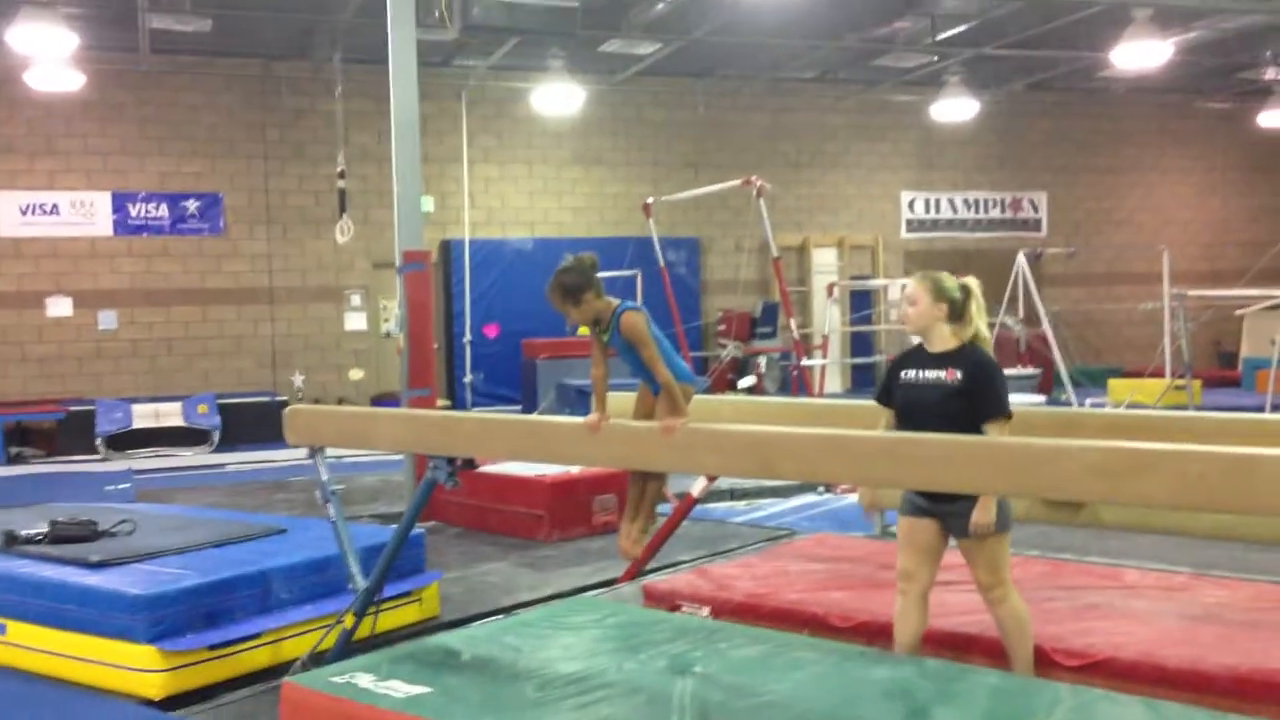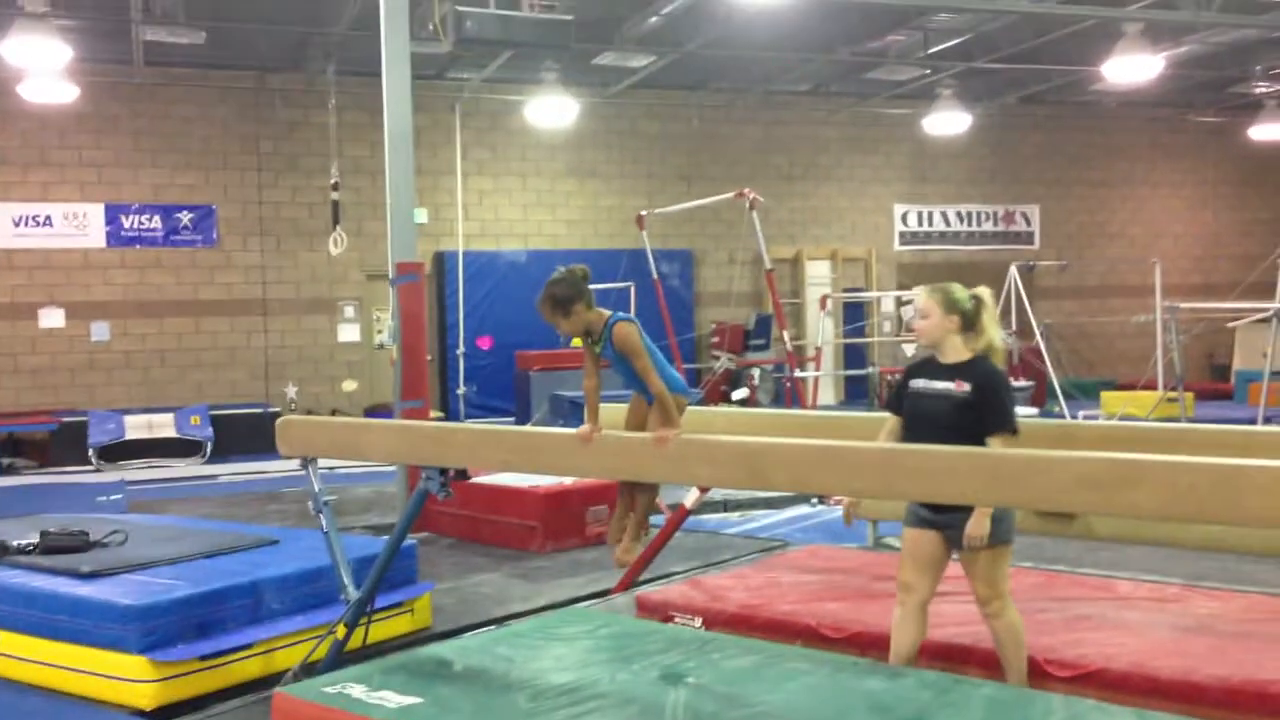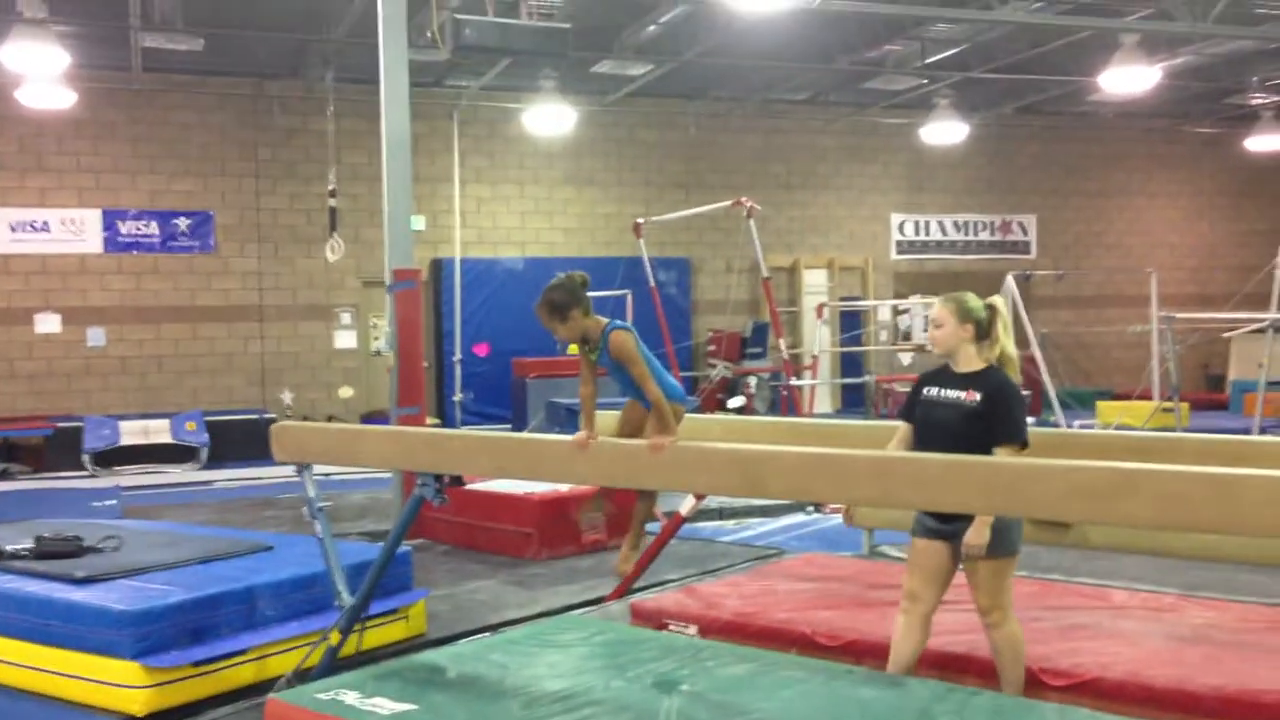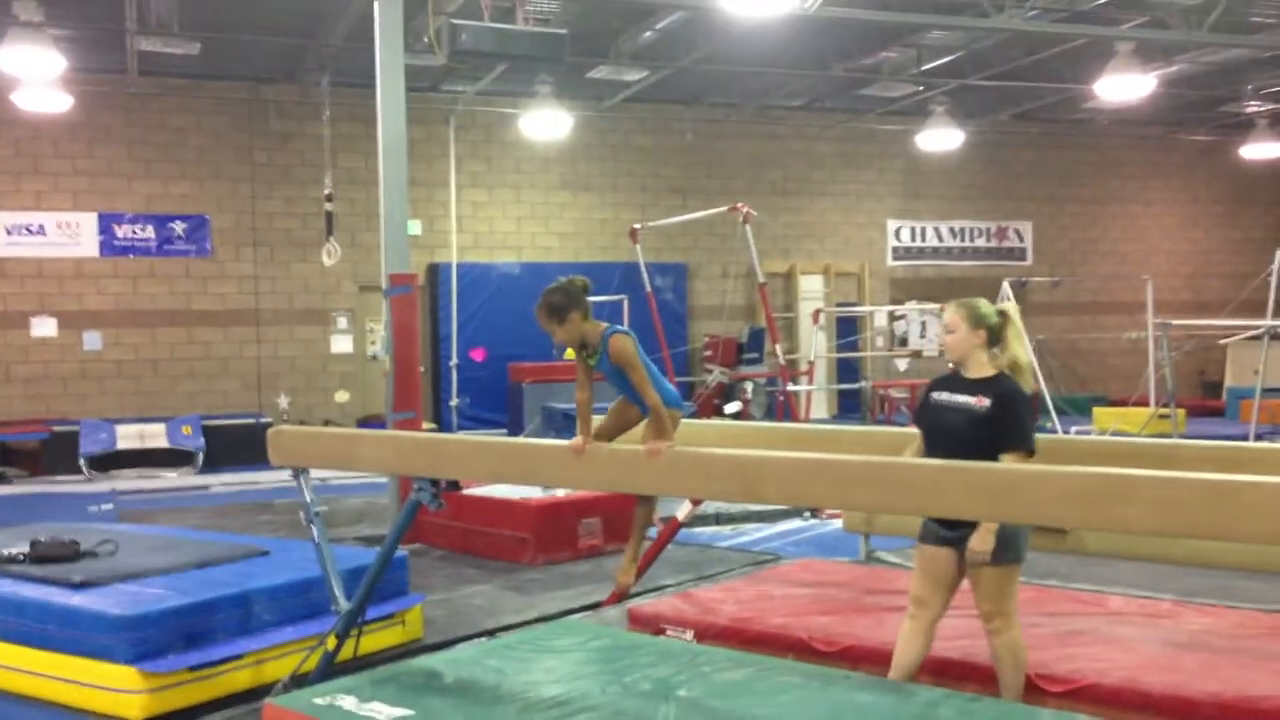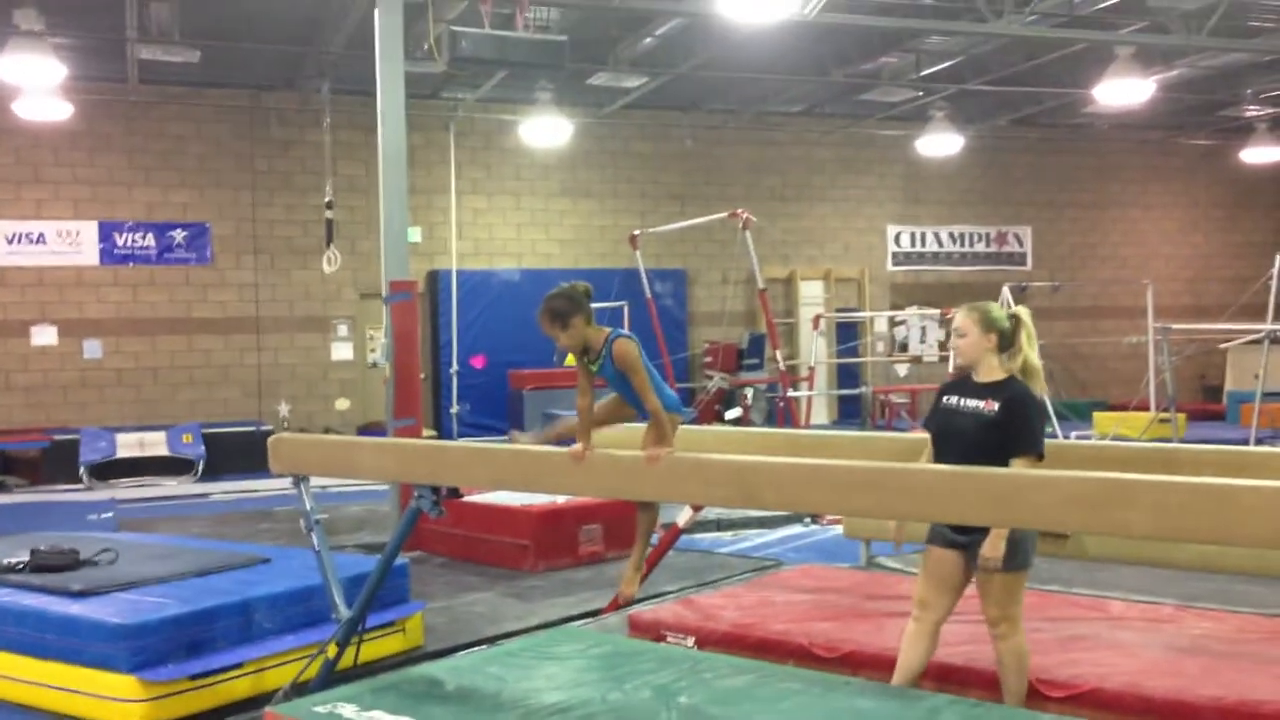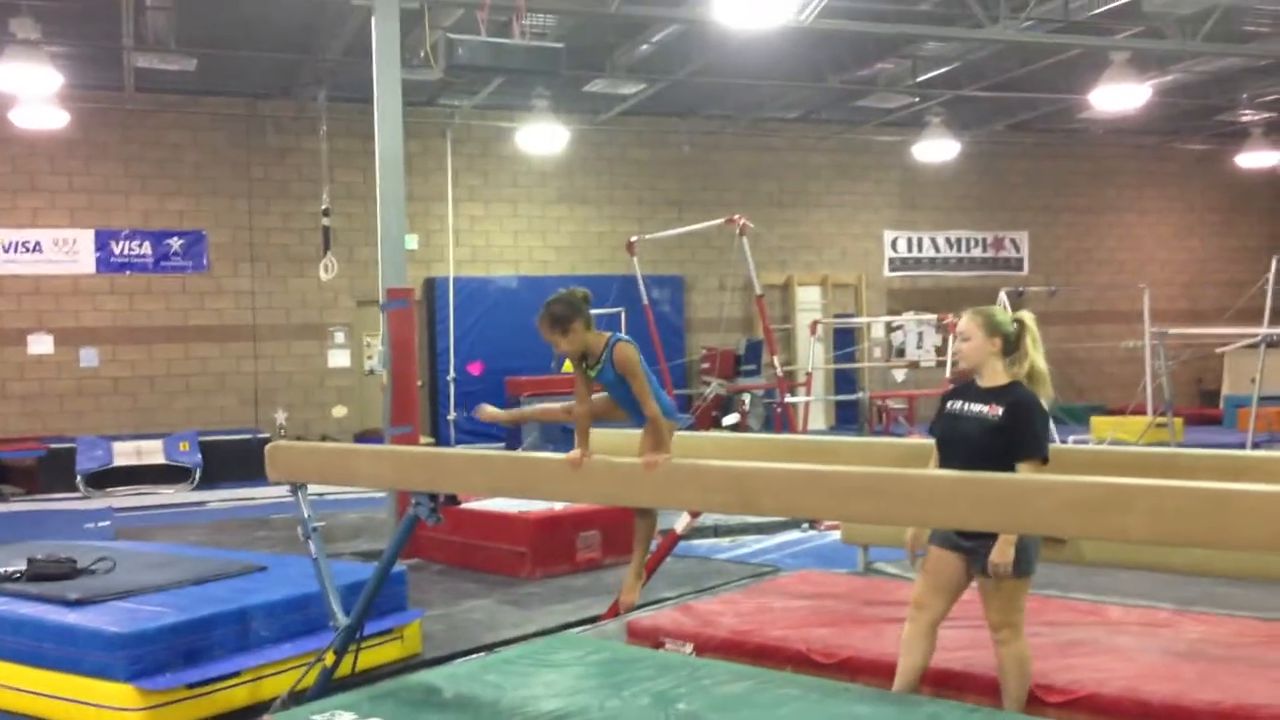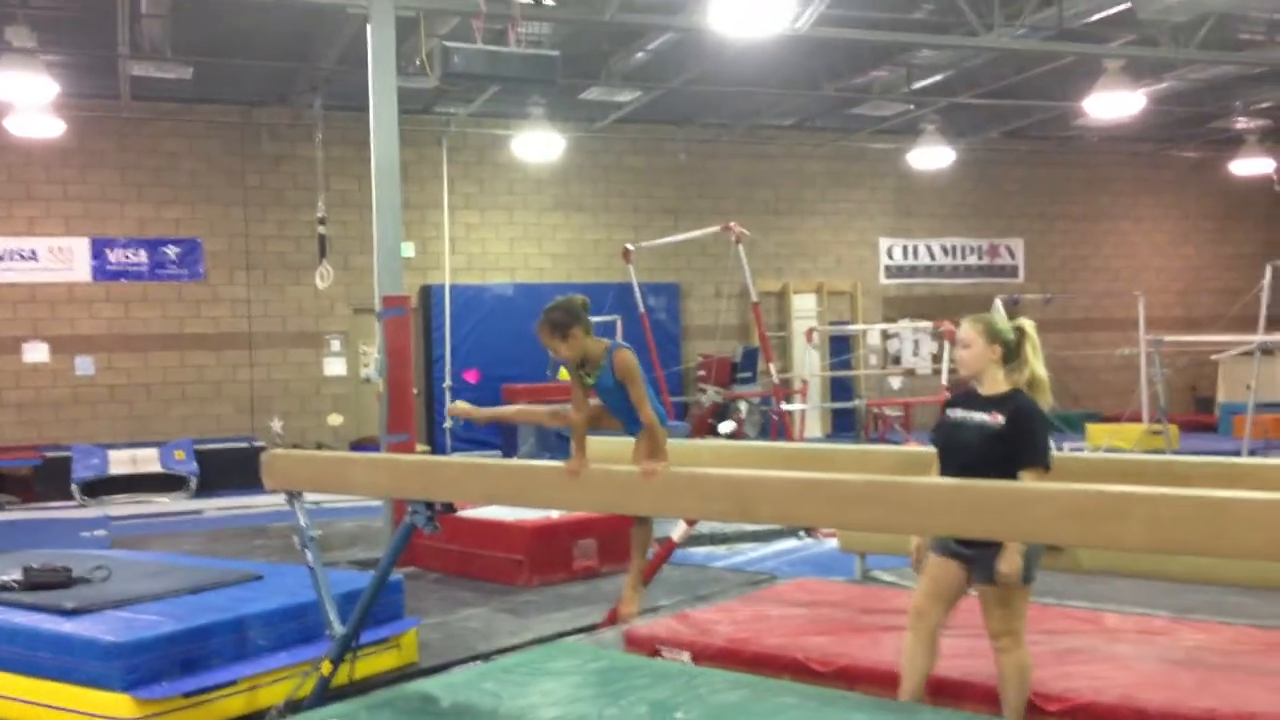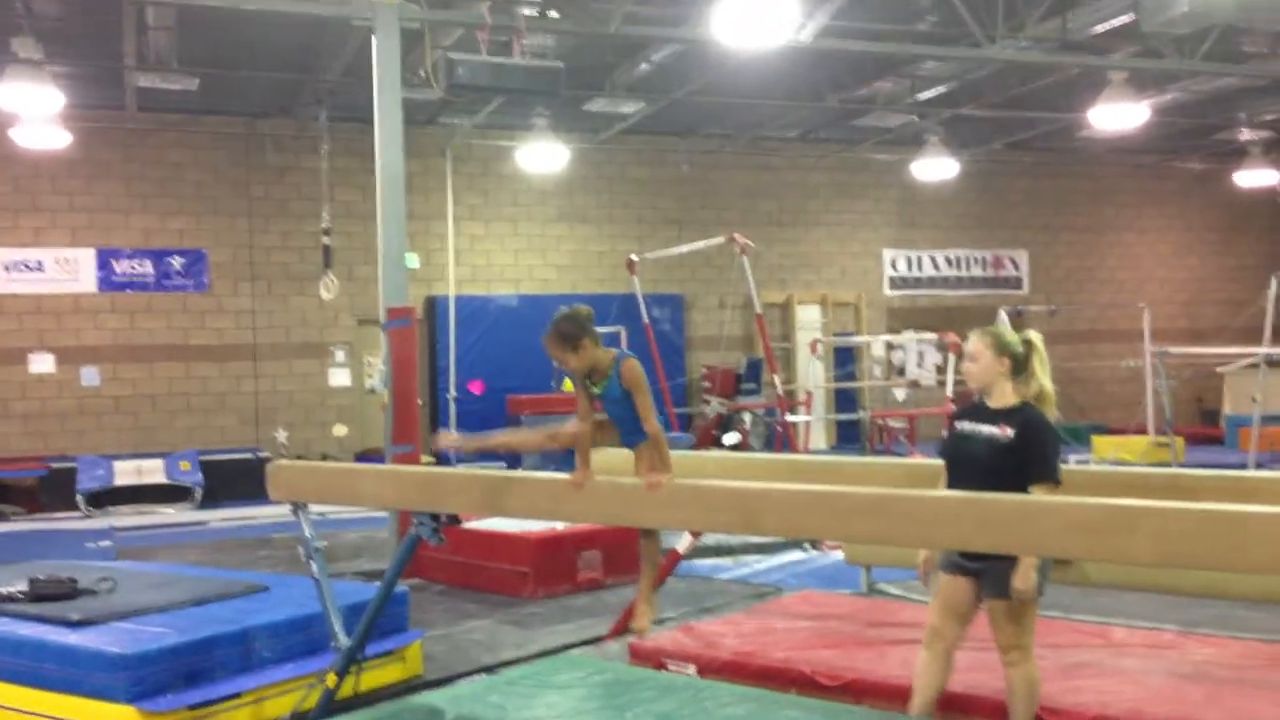
dt=0.1s
person 1, frame 1
left shoulder: (978, 365)
right shoulder: (904, 364)
left elbow: (996, 437)
right elbow: (891, 428)
left wrist: (988, 500)
left hip: (970, 496)
right hip: (920, 495)
left knee: (995, 589)
right knee: (909, 582)
left ankle: (1026, 682)
person 1, frame 2
left shoulder: (988, 378)
right shoulder: (915, 374)
left elbow: (998, 452)
right elbow: (892, 434)
left wrist: (983, 512)
left hip: (975, 508)
right hip: (925, 505)
left knee: (993, 603)
right knee: (909, 593)
person 1, frame 3
left shoulder: (1000, 388)
right shoulder: (929, 383)
right elbow: (904, 441)
left wrist: (984, 523)
left hip: (984, 518)
right hip: (933, 515)
left knee: (995, 613)
right knee: (914, 602)
person 1, frame 4
left shoulder: (1008, 395)
right shoulder: (938, 388)
left elbow: (1011, 469)
right elbow: (918, 449)
left wrist: (988, 529)
left hip: (991, 525)
right hip: (940, 521)
left knee: (997, 619)
right knee: (920, 608)
person 1, frame 5
left shoulder: (1019, 399)
right shoulder: (950, 391)
left elbow: (1022, 474)
right elbow: (933, 455)
left wrist: (999, 534)
left hip: (999, 529)
right hip: (949, 524)
left knee: (1003, 624)
right knee: (924, 610)
person 1, frame 6
left shoulder: (1022, 403)
right shoulder: (955, 396)
left elbow: (1027, 477)
left wrist: (1007, 541)
right wrist: (918, 520)
left hip: (999, 534)
right hip: (952, 528)
left knee: (1004, 629)
right knee: (921, 610)
person 1, frame 7
left shoulder: (1023, 411)
right shoulder: (956, 404)
left elbow: (1031, 487)
left wrist: (1015, 549)
right wrist: (922, 530)
left hip: (1001, 542)
right hip: (952, 536)
left knee: (1005, 637)
right knee: (921, 617)
person 1, frame 8
left shoulder: (1033, 425)
right shoulder: (965, 417)
left elbow: (1041, 499)
left wrist: (1028, 565)
right wrist: (930, 542)
left hip: (1008, 556)
right hip: (961, 550)
left knee: (1013, 650)
right knee: (937, 638)
person 2, frame 1
left shoulder: (628, 318)
right shoulder: (596, 320)
left elbow: (660, 368)
right elbow: (599, 367)
left wrist: (678, 414)
right wrist: (600, 411)
left hip: (675, 380)
right hip: (650, 382)
left ankle: (641, 526)
right ankle: (629, 520)
person 2, frame 2
left shoulder: (620, 329)
right shoulder: (588, 331)
left elbow: (653, 380)
right elbow: (591, 379)
left wrist: (672, 425)
right wrist: (592, 423)
left hip: (670, 391)
right hip: (644, 391)
left ankle: (633, 535)
right ankle: (621, 519)
person 2, frame 3
left shoulder: (617, 337)
right shoulder: (585, 338)
left elbow: (650, 387)
right elbow: (587, 386)
left wrist: (668, 432)
right wrist: (587, 430)
left hip: (667, 398)
right hip: (641, 397)
left ankle: (632, 543)
right ankle: (600, 498)
person 2, frame 4
left shoulder: (617, 342)
right shoulder: (582, 344)
left elbow: (650, 393)
right elbow: (583, 392)
left wrist: (663, 439)
right wrist: (583, 435)
left hip: (662, 402)
right hip: (635, 399)
right knee: (598, 435)
left ankle: (633, 555)
person 2, frame 5
left shoulder: (620, 346)
right shoulder: (582, 349)
left elbow: (650, 398)
right elbow: (584, 398)
left wrist: (663, 444)
right wrist: (583, 440)
left hip: (663, 408)
right hip: (632, 401)
right knee: (584, 419)
left ankle: (636, 564)
right ankle: (533, 440)
person 2, frame 6
left shoulder: (621, 352)
right shoulder: (579, 356)
left elbow: (649, 404)
right elbow: (583, 403)
left wrist: (662, 449)
right wrist: (582, 448)
left hip: (655, 414)
right hip: (623, 404)
right knee: (567, 411)
left ankle: (636, 572)
right ankle: (505, 416)
person 2, frame 7
left shoulder: (620, 357)
right shoulder: (577, 362)
left elbow: (646, 410)
right elbow: (580, 410)
left wrist: (659, 457)
right wrist: (578, 456)
left hip: (646, 423)
right hip: (615, 412)
right knee: (553, 416)
left ankle: (634, 583)
right ankle: (477, 412)
person 2, frame 8
left shoulder: (627, 367)
right shoulder: (581, 373)
left elbow: (650, 420)
right elbow: (584, 418)
left wrist: (664, 470)
right wrist: (582, 469)
left hip: (646, 436)
right hip: (617, 427)
right knee: (549, 437)
left ankle: (644, 598)
right ankle: (467, 443)
